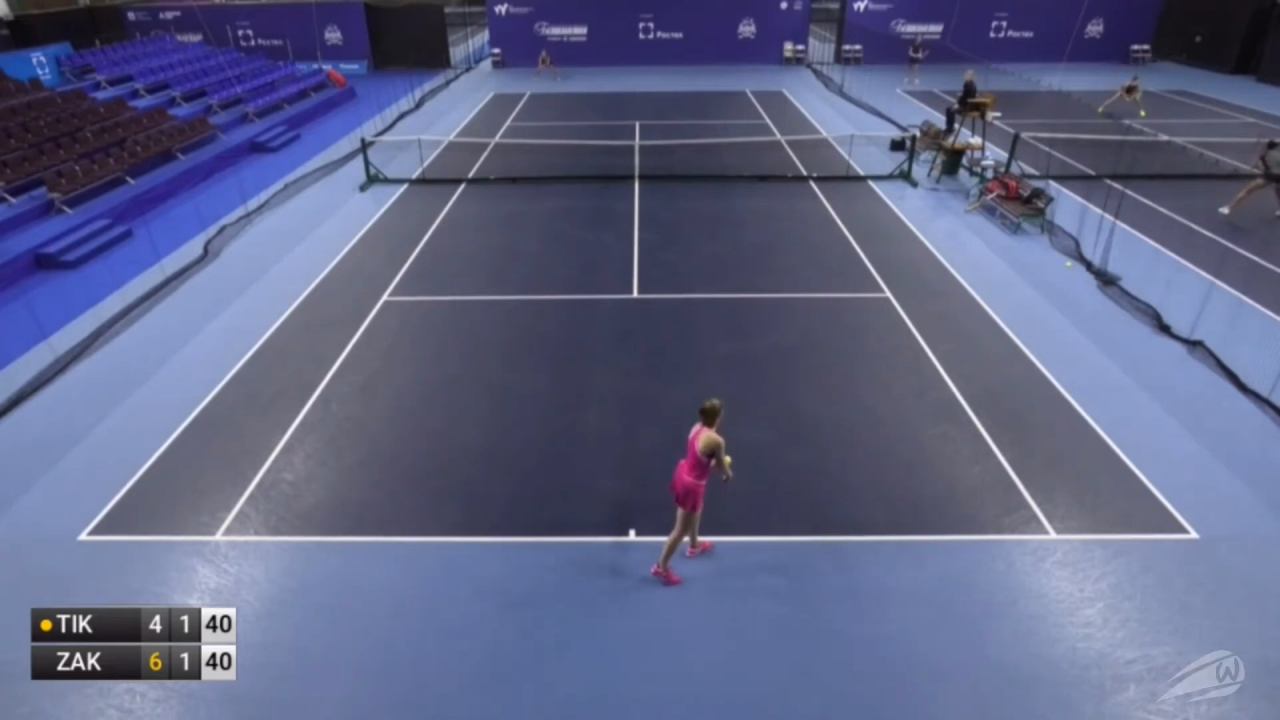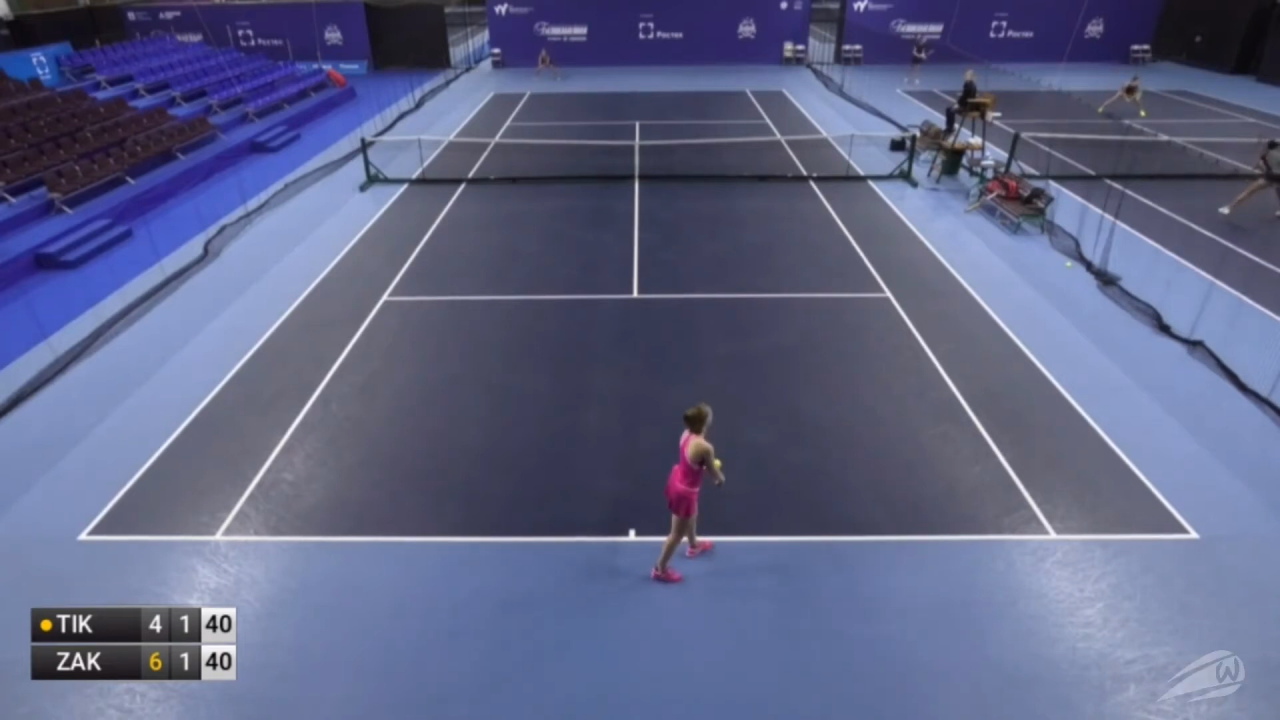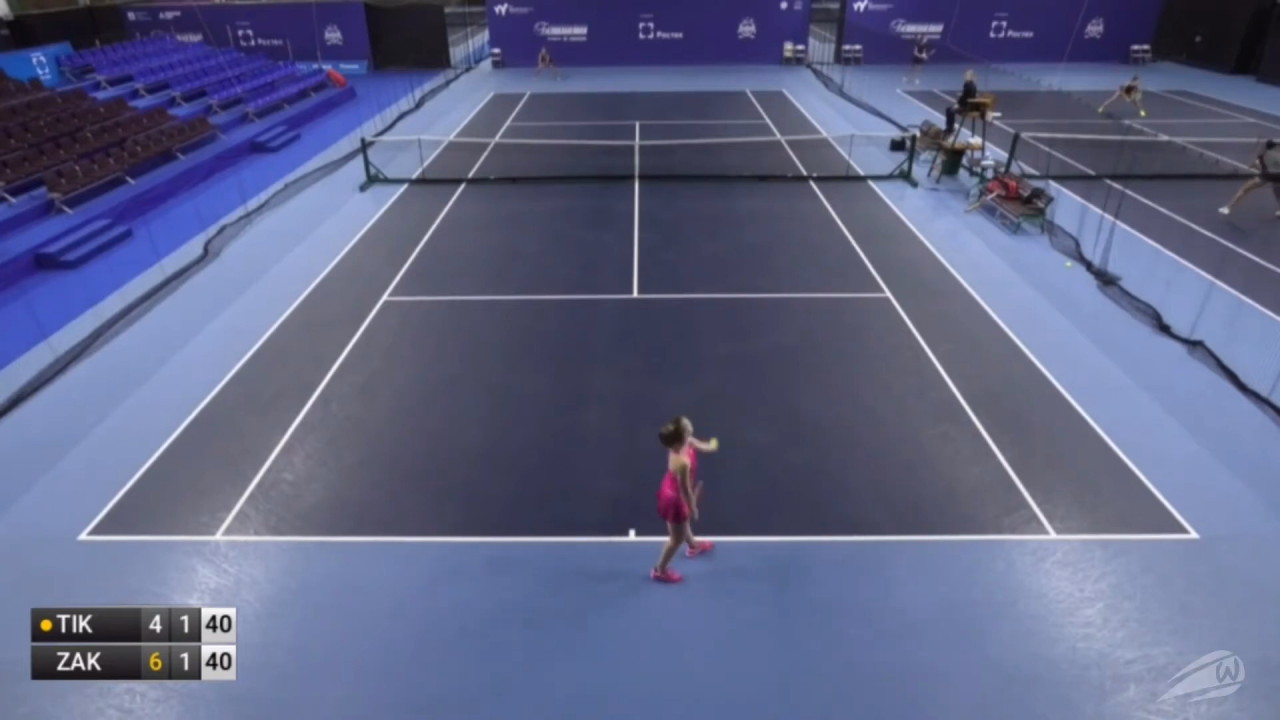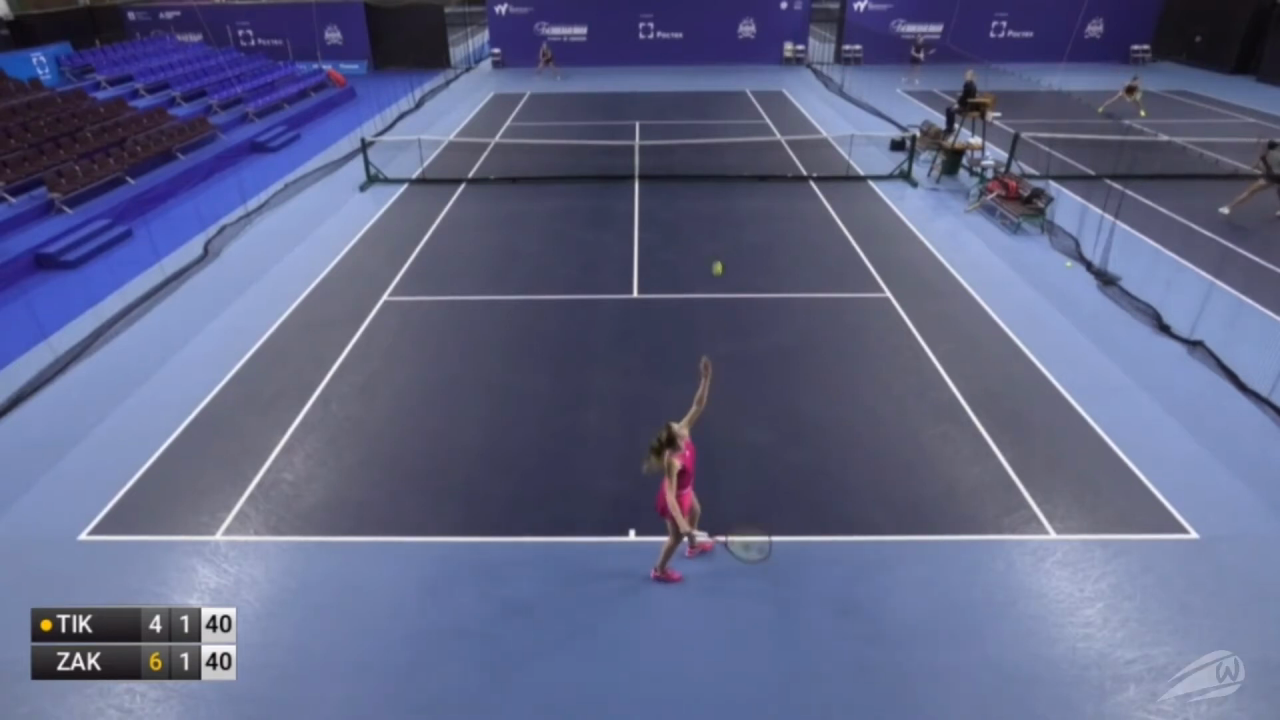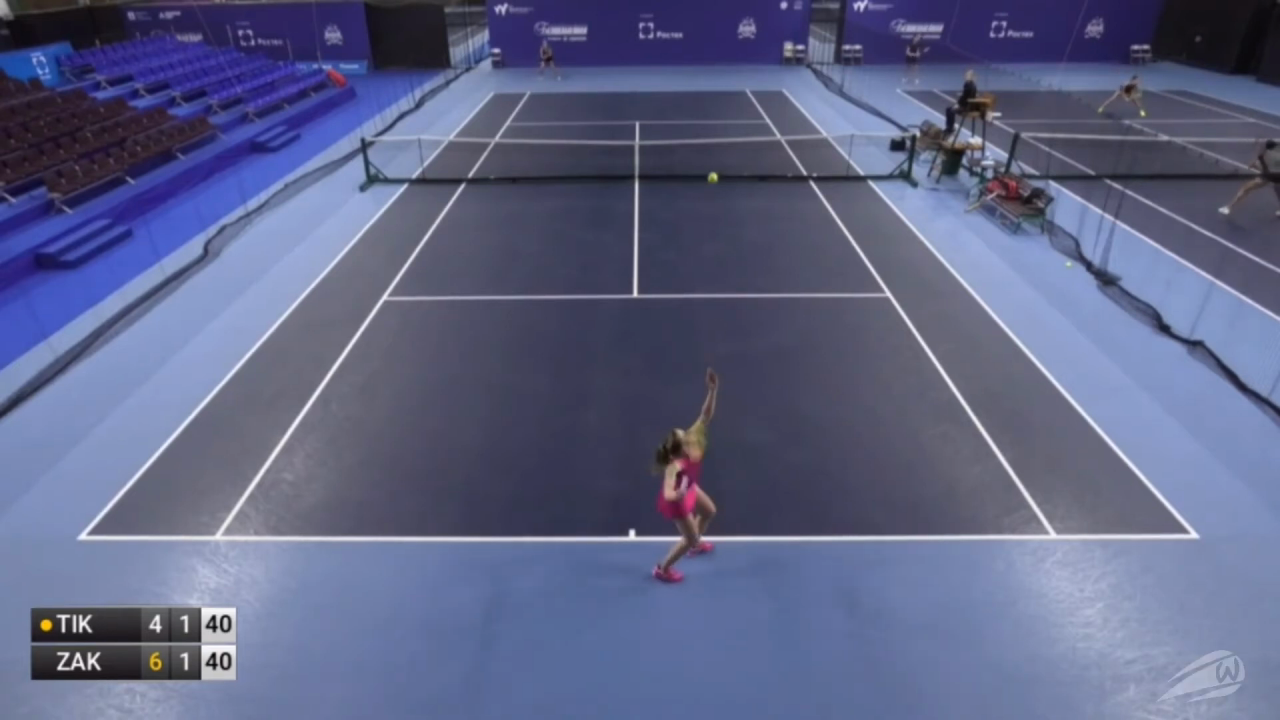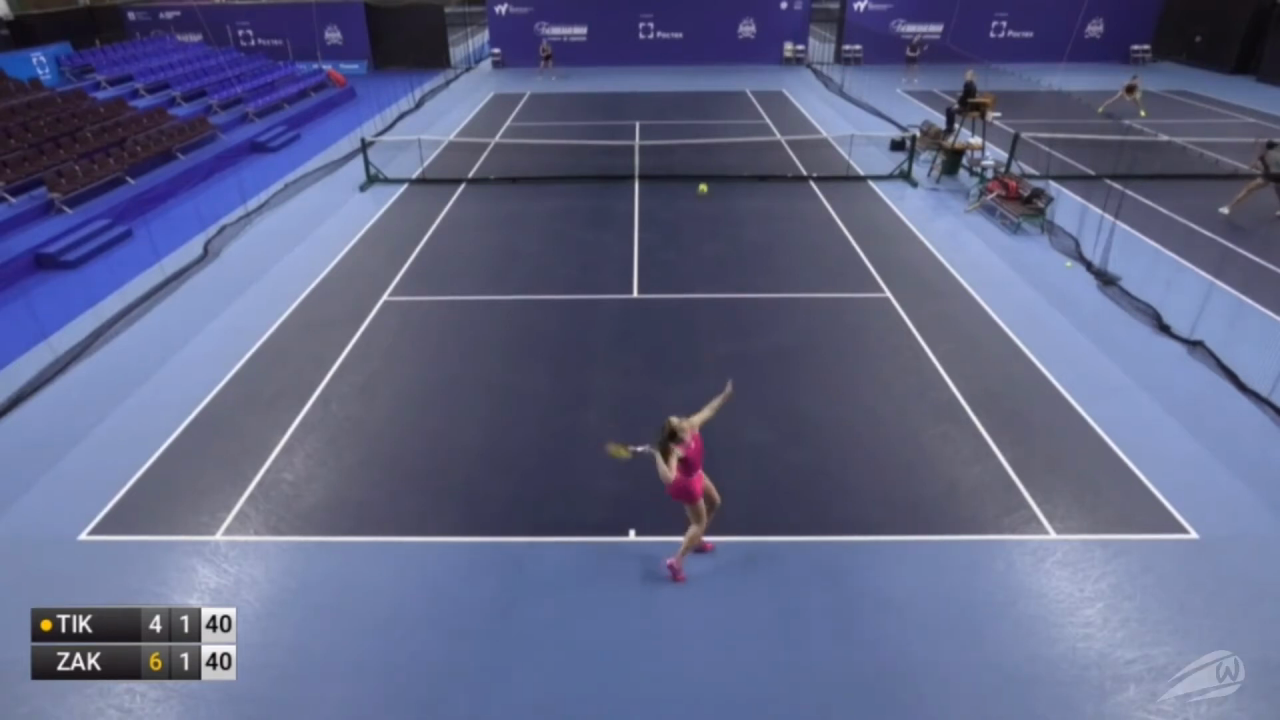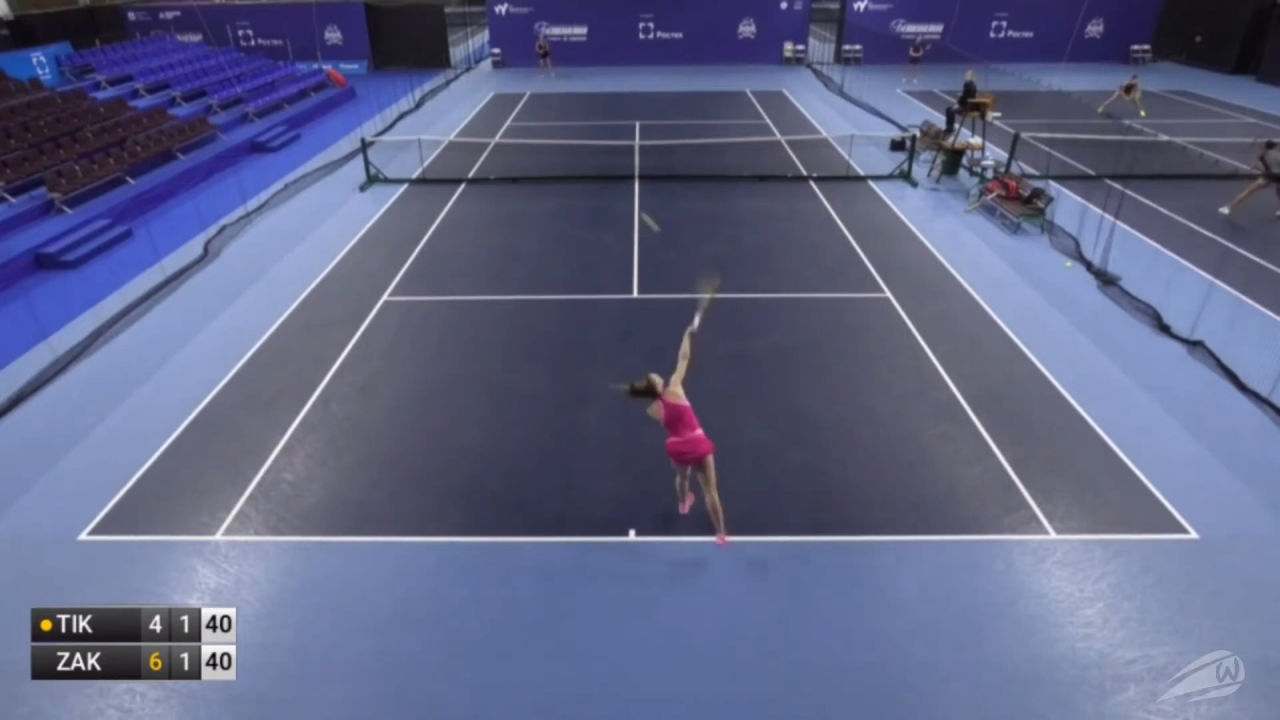
dt=0.3s
person 1, frame 1
left shoulder: (698, 427)
right shoulder: (716, 441)
right elbow: (721, 465)
left wrist: (712, 461)
right wrist: (728, 475)
left hip: (683, 473)
right hip: (691, 486)
left knee: (696, 513)
right knee: (681, 530)
left ankle: (694, 545)
right ankle: (661, 567)
person 1, frame 2
left shoulder: (688, 433)
right shoulder: (705, 447)
right elbow: (713, 472)
left wrist: (706, 464)
right wrist: (720, 479)
left hip: (678, 479)
right hip: (684, 492)
left knee: (692, 516)
right knee: (677, 534)
left ankle: (694, 545)
right ankle: (660, 569)
person 1, frame 3
left shoulder: (683, 442)
right shoulder: (681, 462)
left elbow: (697, 444)
right elbow: (685, 493)
left wrist: (709, 446)
right wrist: (694, 510)
left hip: (672, 489)
right hip: (674, 499)
left knee: (685, 520)
right knee: (677, 537)
left ankle: (693, 544)
right ankle: (659, 571)
person 1, frame 4
left shoulder: (684, 433)
right shoulder: (672, 462)
left elbow: (698, 407)
right elbow: (671, 496)
left wrist: (705, 378)
right wrist: (682, 525)
left hip: (685, 490)
right hip: (677, 497)
left knee: (695, 512)
right knee: (677, 536)
left ankle: (693, 545)
right ankle: (660, 570)
person 1, frame 5
left shoulder: (692, 441)
right shoulder: (675, 465)
left elbow: (705, 416)
right elbow: (667, 496)
left wrist: (712, 389)
right wrist: (679, 494)
left hip: (690, 488)
right hip: (678, 501)
left knee: (709, 511)
right knee: (690, 537)
left ankle: (695, 545)
right ankle: (663, 569)
person 1, frame 6
left shoulder: (691, 425)
right shoulder: (676, 450)
left elbow: (709, 410)
right elbow: (668, 479)
left wrist: (725, 394)
right wrist: (657, 454)
left hip: (696, 475)
right hip: (686, 484)
left knee: (714, 503)
right knee: (699, 522)
left ankle: (697, 541)
right ankle: (676, 561)
person 1, frame 7
left shoulder: (653, 410)
right shoulder: (673, 388)
right elbow: (683, 359)
right wrist: (688, 335)
left hip: (677, 448)
right hip: (698, 443)
left knee: (683, 476)
right knee: (709, 491)
left ankle: (684, 502)
right ankle: (720, 533)
